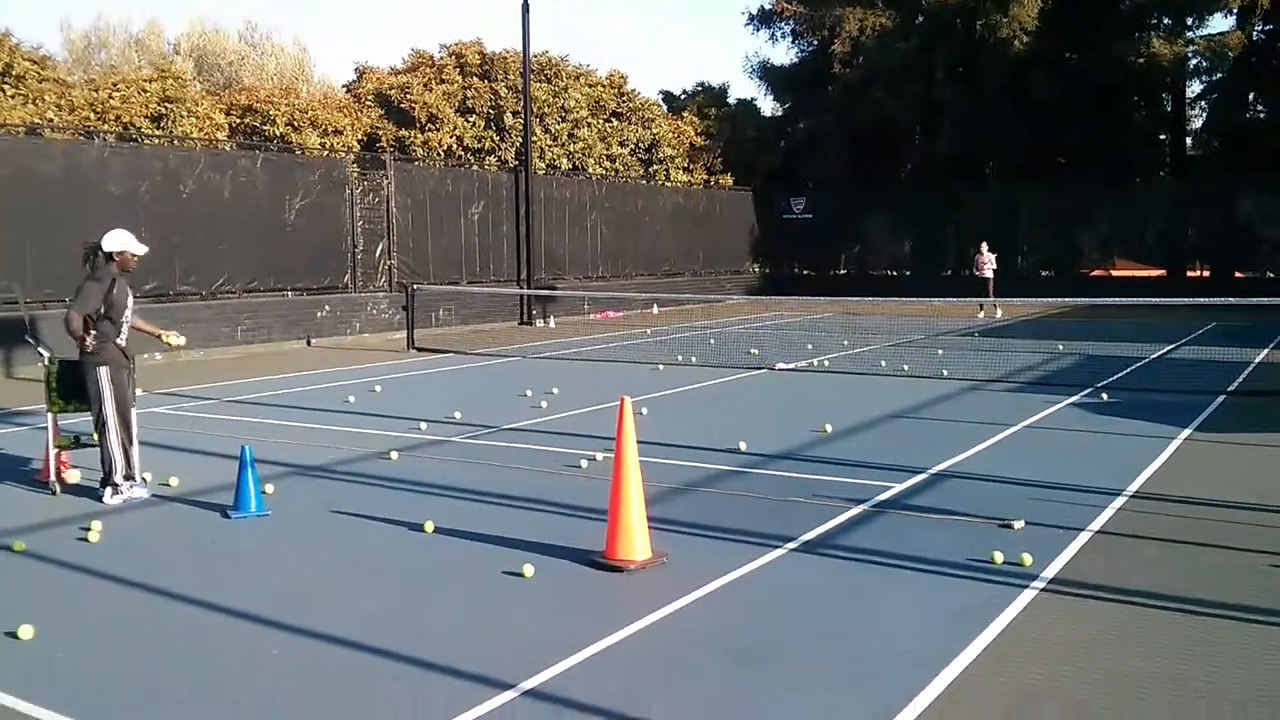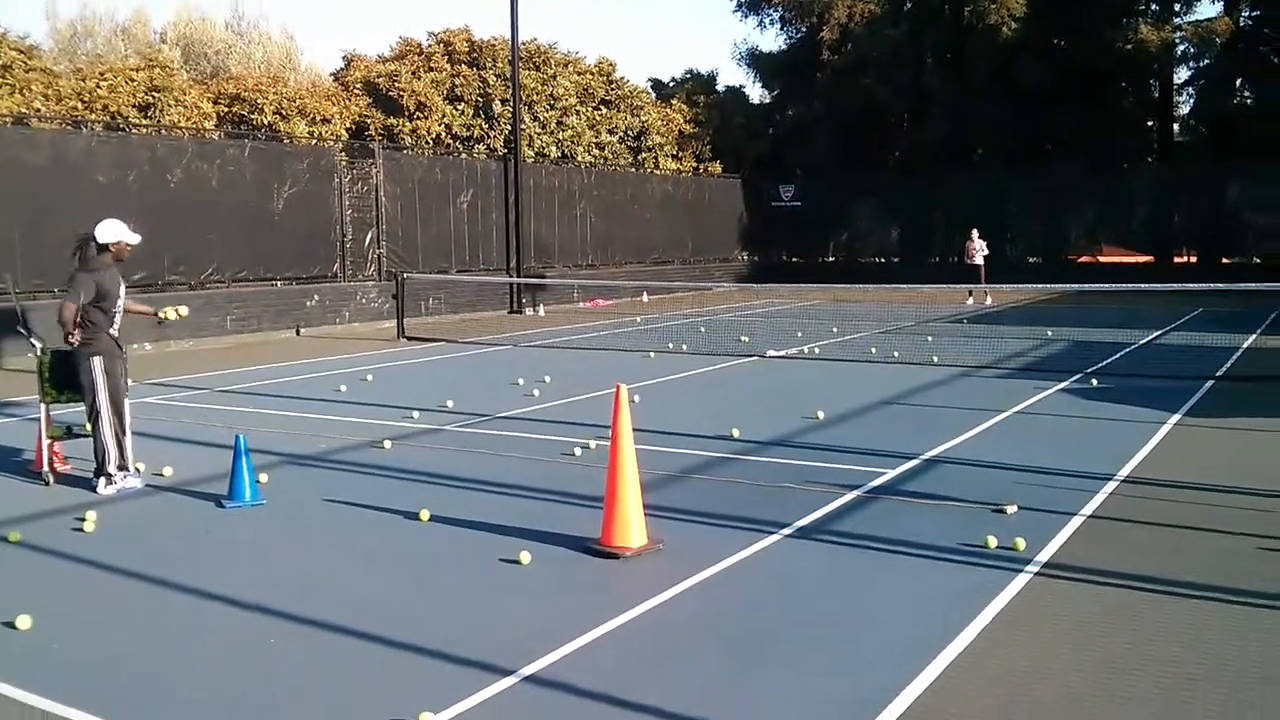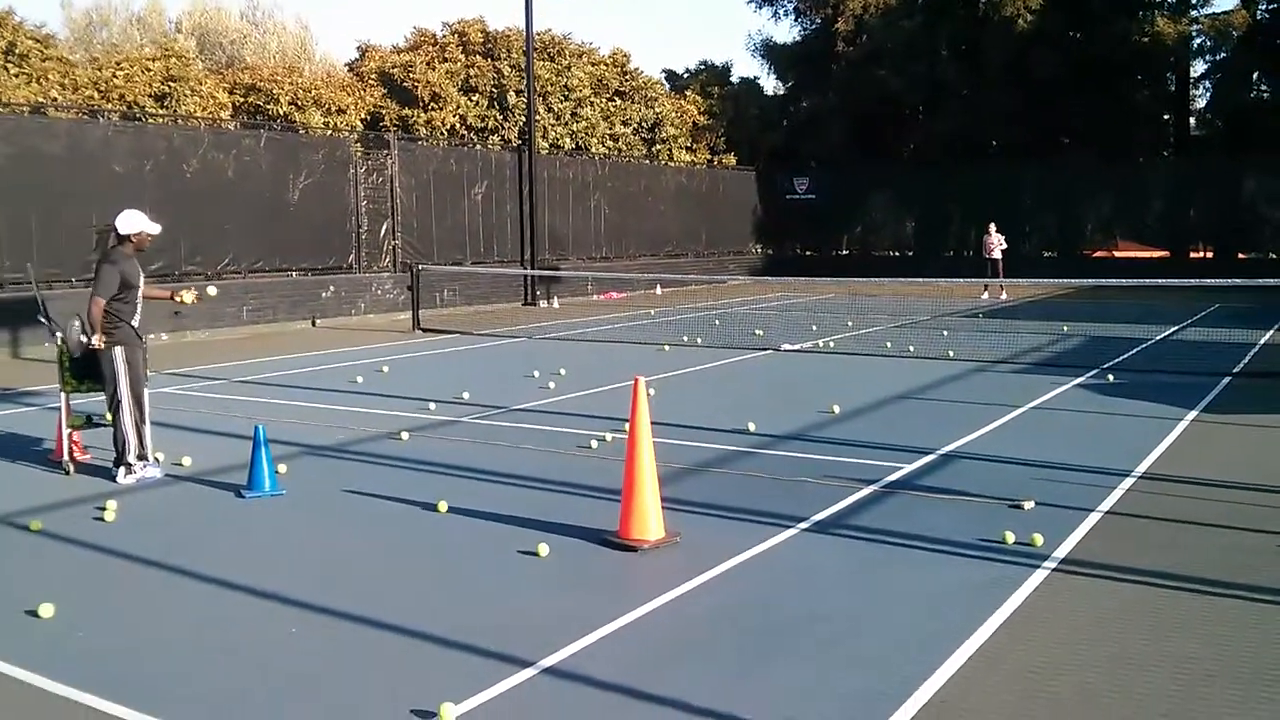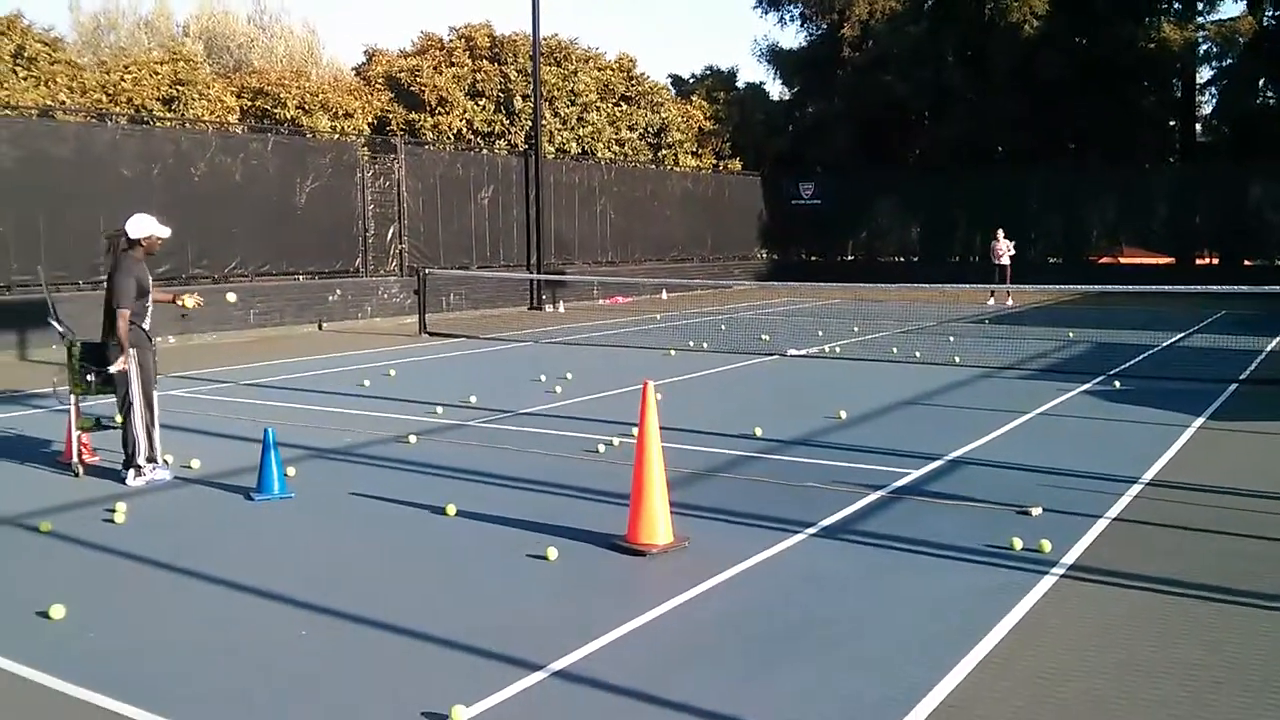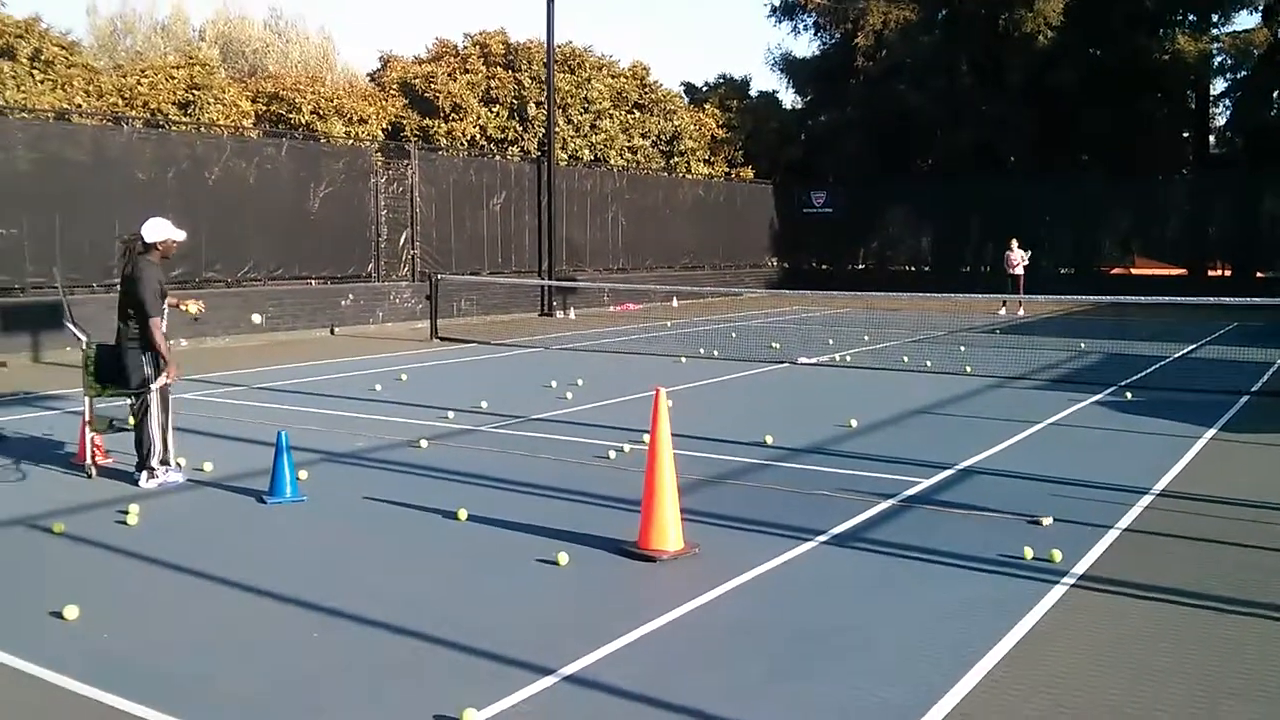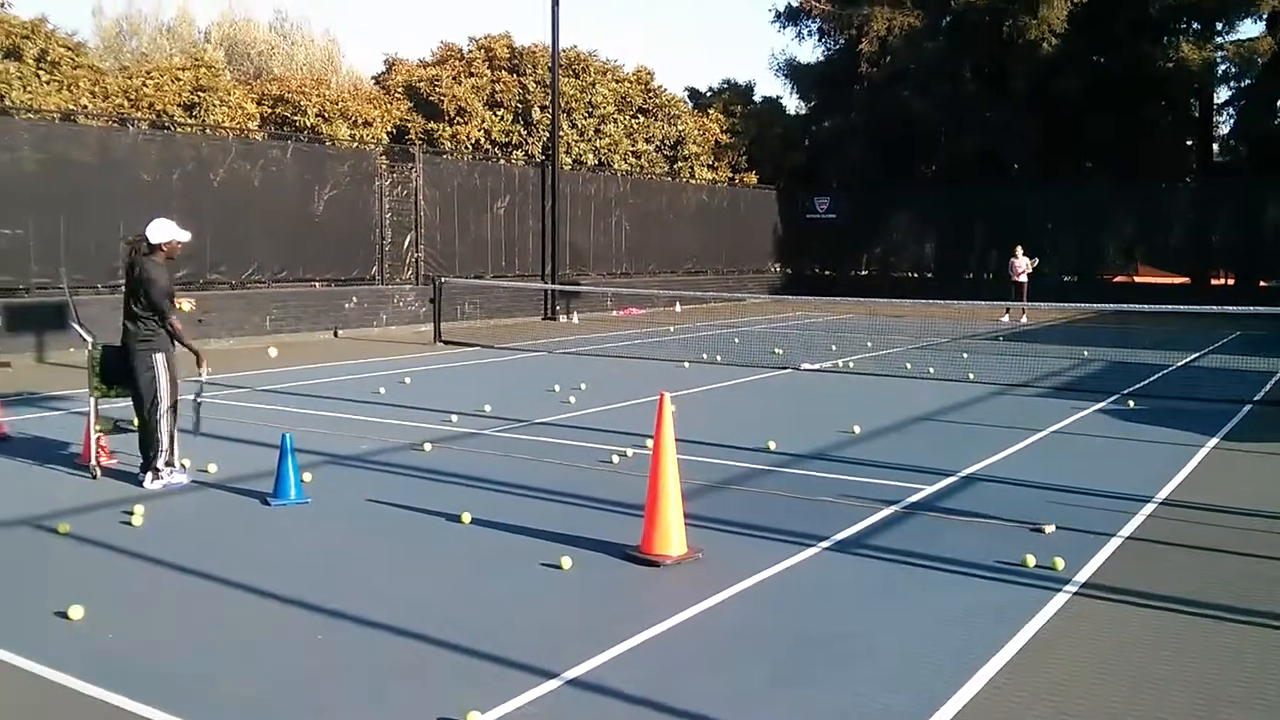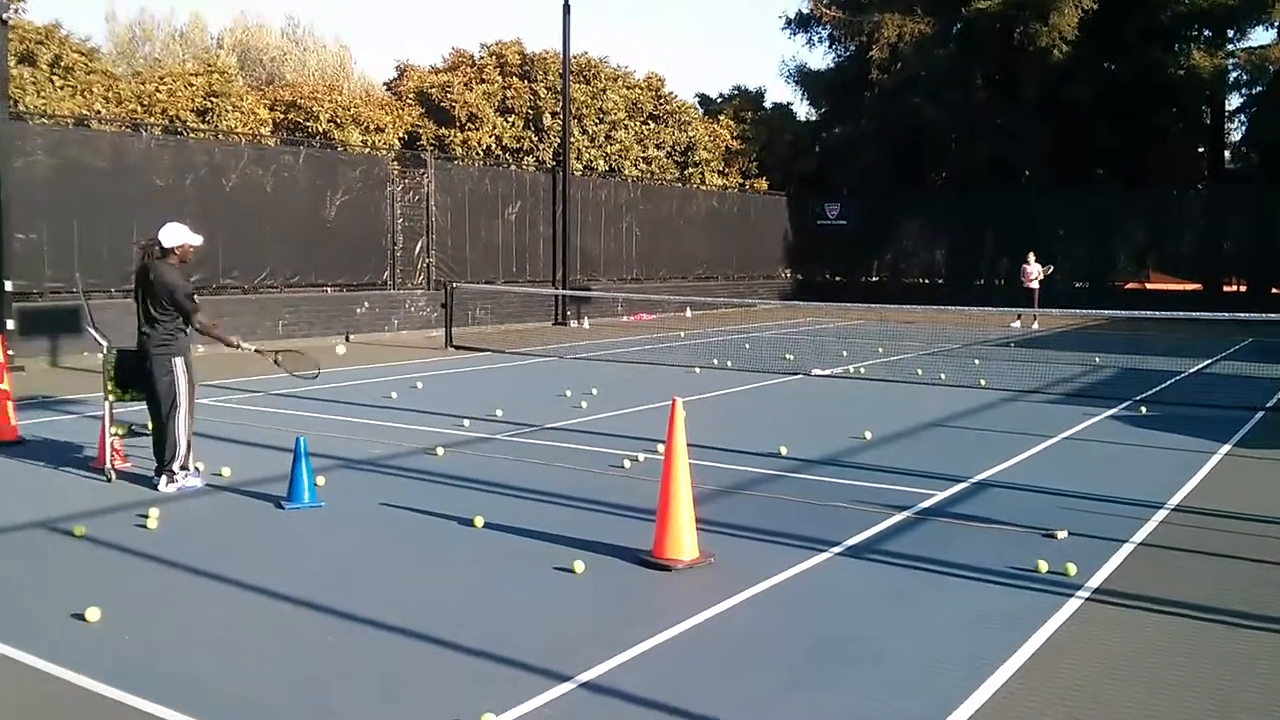
dt=0.1s
person 1, frame 1
left shoulder: (119, 280)
right shoulder: (96, 282)
right elbow: (72, 315)
left wrist: (157, 332)
right wrist: (81, 336)
left hip: (120, 360)
right hip: (103, 363)
left knee: (125, 422)
right knee: (113, 424)
left ankle: (125, 478)
right ankle: (115, 487)
person 1, frame 2
left shoulder: (111, 270)
right shoulder: (89, 273)
right elbow: (68, 306)
left wrist: (155, 312)
right wrist: (69, 330)
left hip: (111, 350)
right hip: (96, 353)
left knee: (117, 411)
right knee: (105, 414)
left ankle: (119, 468)
right ankle: (109, 477)
person 1, frame 3
left shoulder: (129, 260)
right shoulder: (113, 264)
right elbow: (97, 302)
left wrist: (173, 295)
right wrist: (96, 332)
left hip: (131, 340)
right hip: (118, 343)
left knee: (136, 402)
right knee: (128, 404)
left ankle: (135, 458)
right ankle: (129, 466)
person 1, frame 4
left shoulder: (136, 263)
right shoulder: (126, 269)
right elbow: (121, 316)
left wrist: (175, 298)
right wrist: (123, 352)
left hip: (140, 343)
right hip: (130, 346)
left knee: (145, 405)
right knee: (138, 406)
left ankle: (142, 460)
right ankle: (138, 469)
person 1, frame 5
left shoulder: (140, 264)
right shoulder: (147, 275)
right elbow: (154, 324)
left wrist: (176, 302)
right wrist: (169, 362)
left hip: (138, 347)
right hip: (143, 349)
left knee: (148, 407)
right knee: (154, 408)
left ankle: (150, 463)
right ankle: (152, 471)
person 1, frame 6
left shoulder: (140, 264)
right shoulder: (155, 276)
right elbow: (171, 322)
left wrist: (173, 301)
right wrist: (196, 352)
left hip: (142, 347)
right hip: (151, 349)
left knee: (151, 409)
right knee: (162, 409)
left ankle: (152, 464)
right ankle: (156, 472)
person 1, frame 7
left shoulder: (147, 269)
right shoulder: (175, 280)
left elbow: (146, 299)
right elbow: (196, 321)
right wrist: (226, 339)
left hip: (151, 350)
right hip: (171, 354)
left knee: (162, 413)
right knee: (179, 413)
left ankle: (165, 467)
right ankle: (172, 475)
